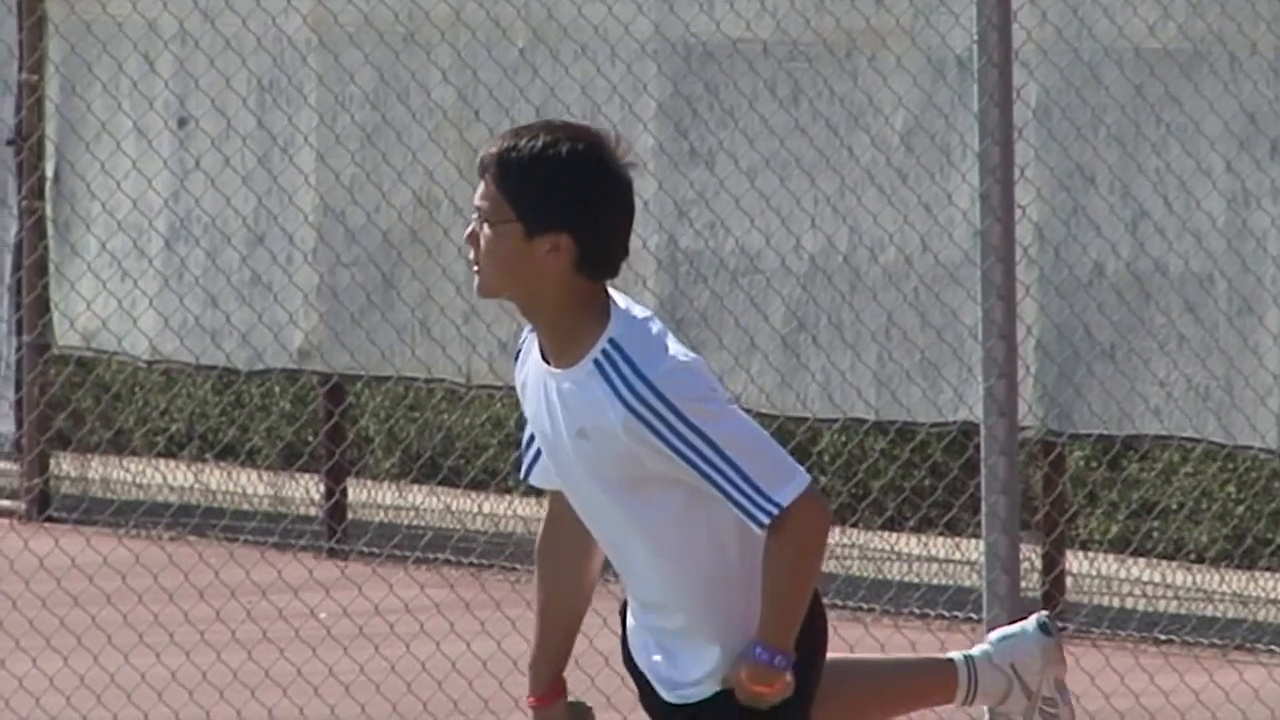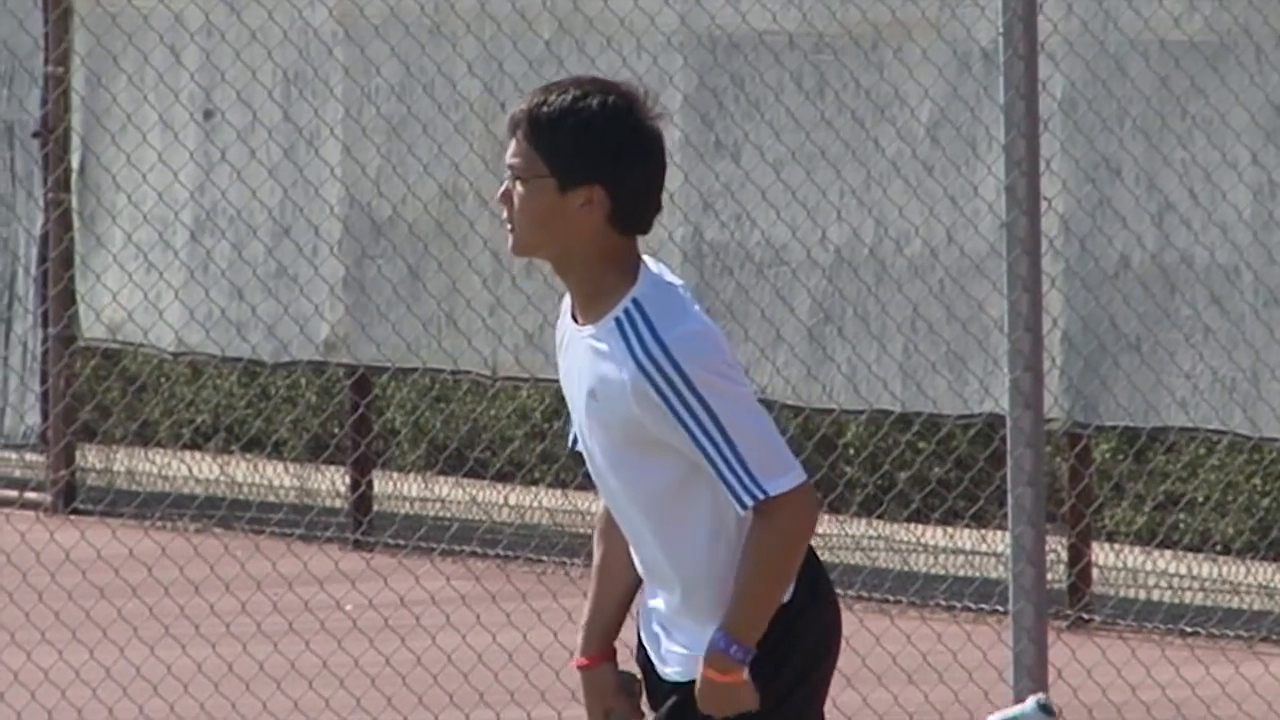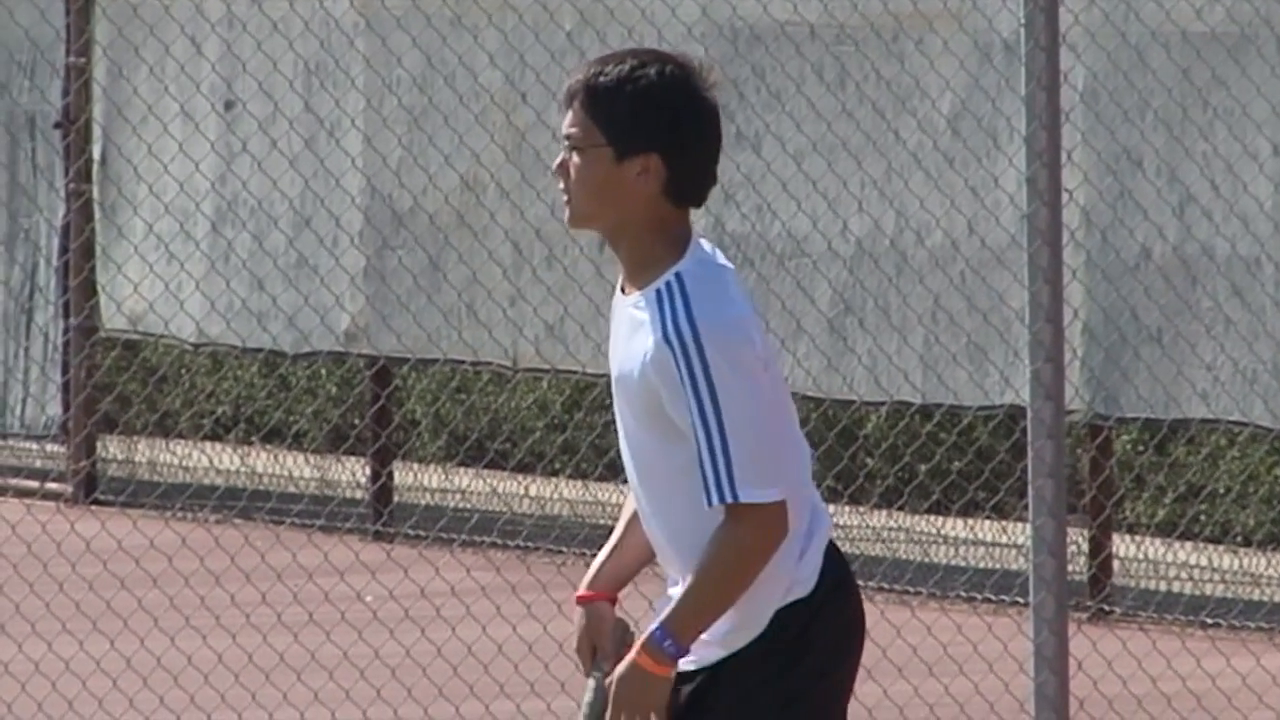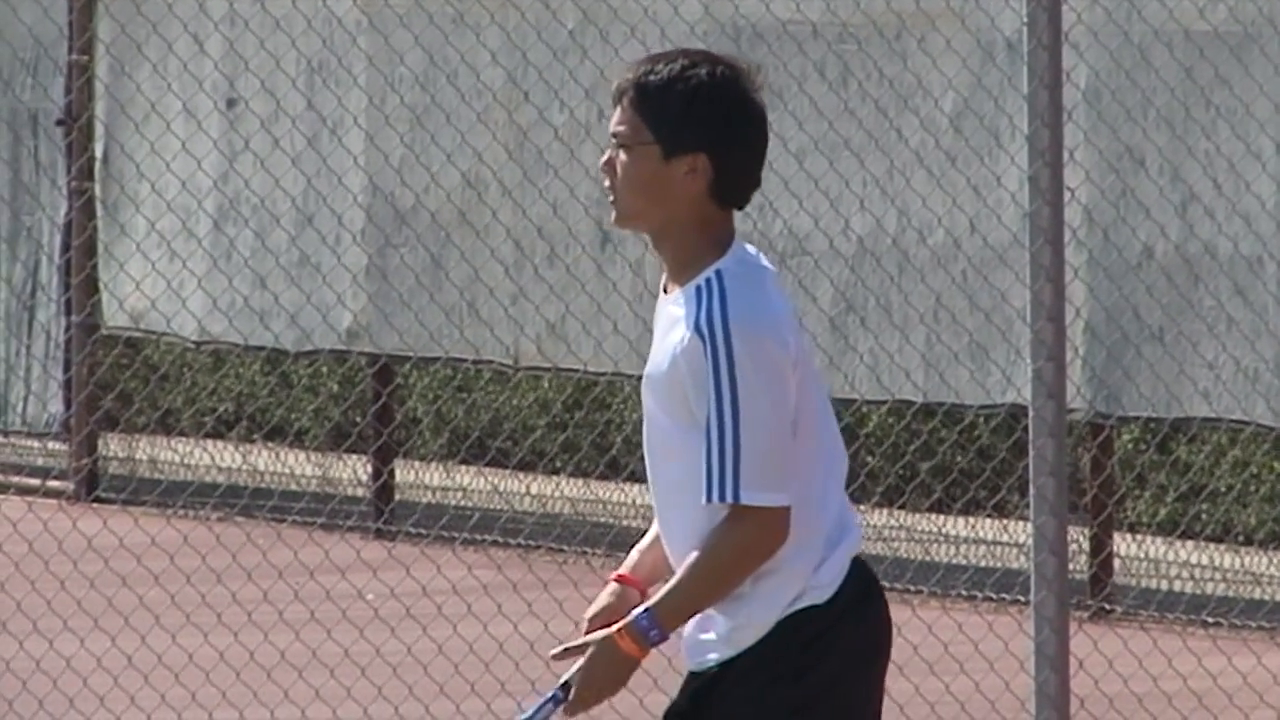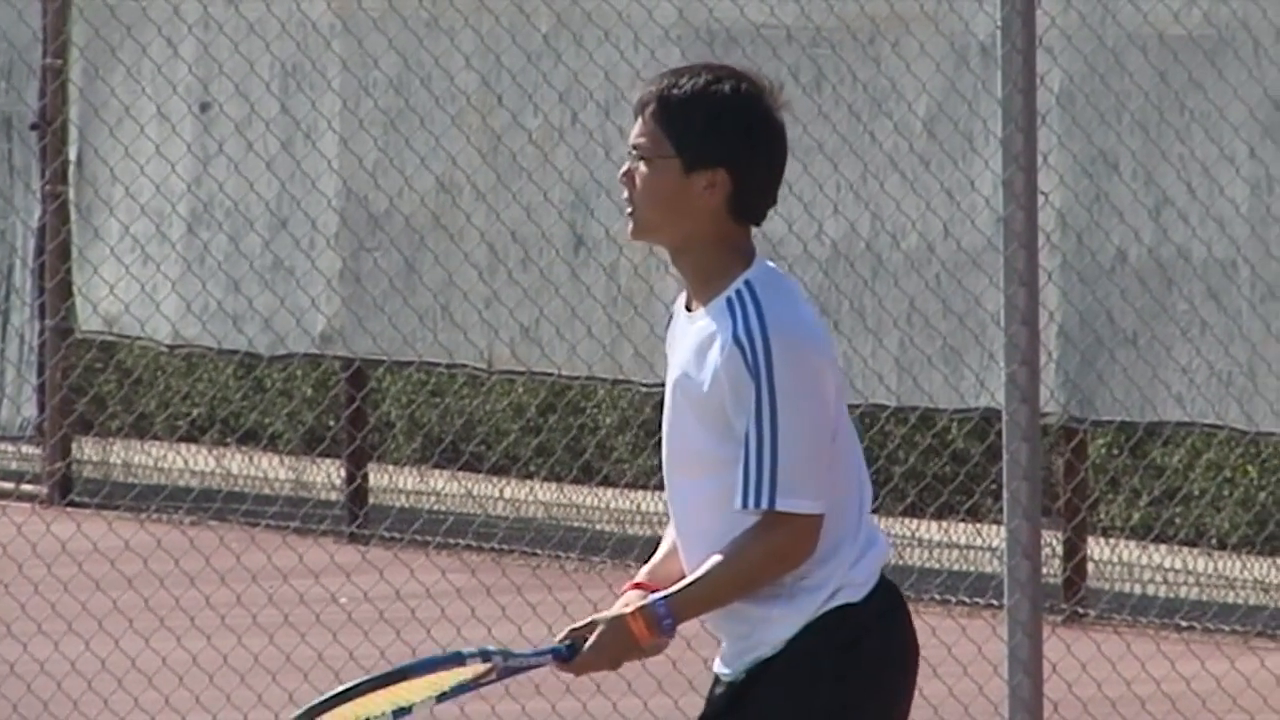
dt=0.5s
person 1, frame 1
left shoulder: (645, 384)
right shoulder: (540, 353)
left elbow: (801, 514)
right elbow: (571, 520)
left wrist: (769, 659)
left hip: (736, 655)
person 1, frame 2
left shoulder: (660, 347)
right shoulder: (581, 320)
left elbow: (788, 506)
left wrist: (728, 659)
right wrist: (595, 648)
left hip: (759, 637)
right hip: (679, 629)
person 1, frame 3
left shoulder: (694, 323)
right shoulder: (642, 293)
left elbow: (759, 518)
left wrist: (657, 654)
right wrist: (600, 587)
left hip: (775, 635)
right hip: (727, 624)
person 1, frame 4
left shoulder: (727, 321)
right shoulder: (694, 297)
left elbow: (757, 522)
left wrist: (636, 636)
right wrist: (634, 580)
left hip: (793, 642)
right hip: (803, 629)
person 1, frame 5
left shoulder: (764, 333)
right shoulder: (696, 314)
left elbow: (789, 530)
left wrist: (652, 619)
right wrist: (647, 589)
left hip: (827, 653)
right hip: (779, 648)
